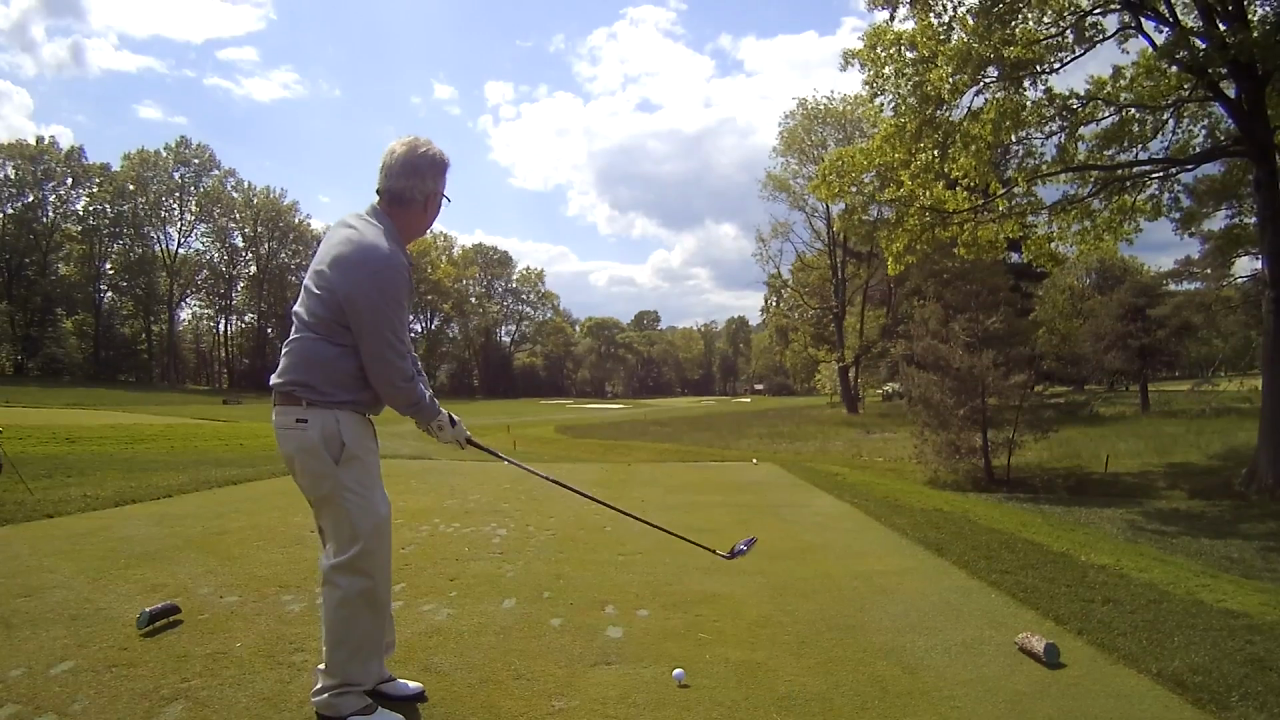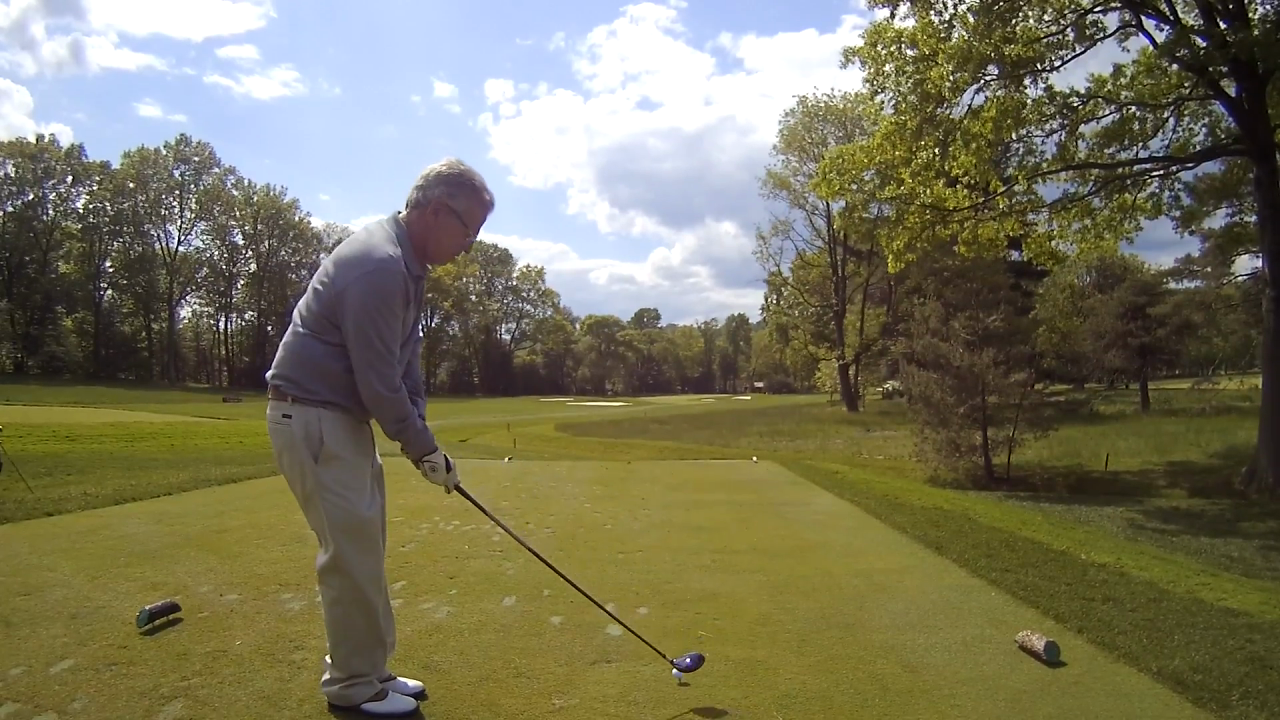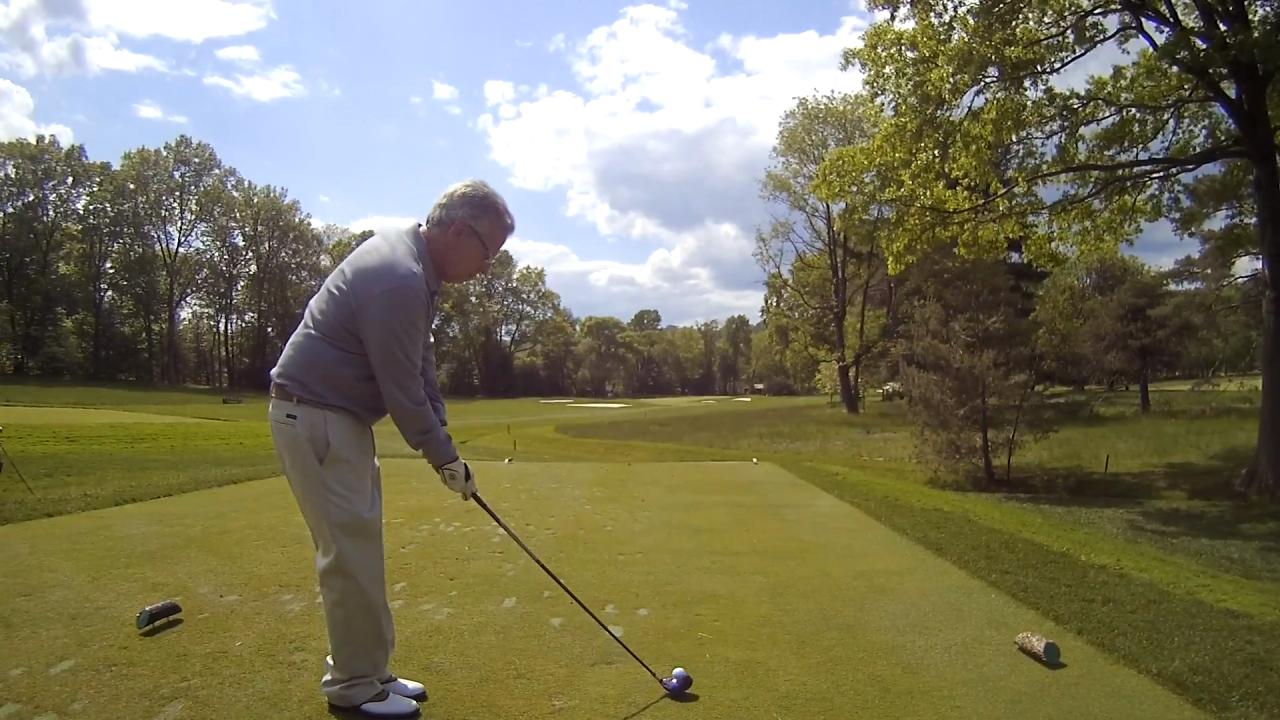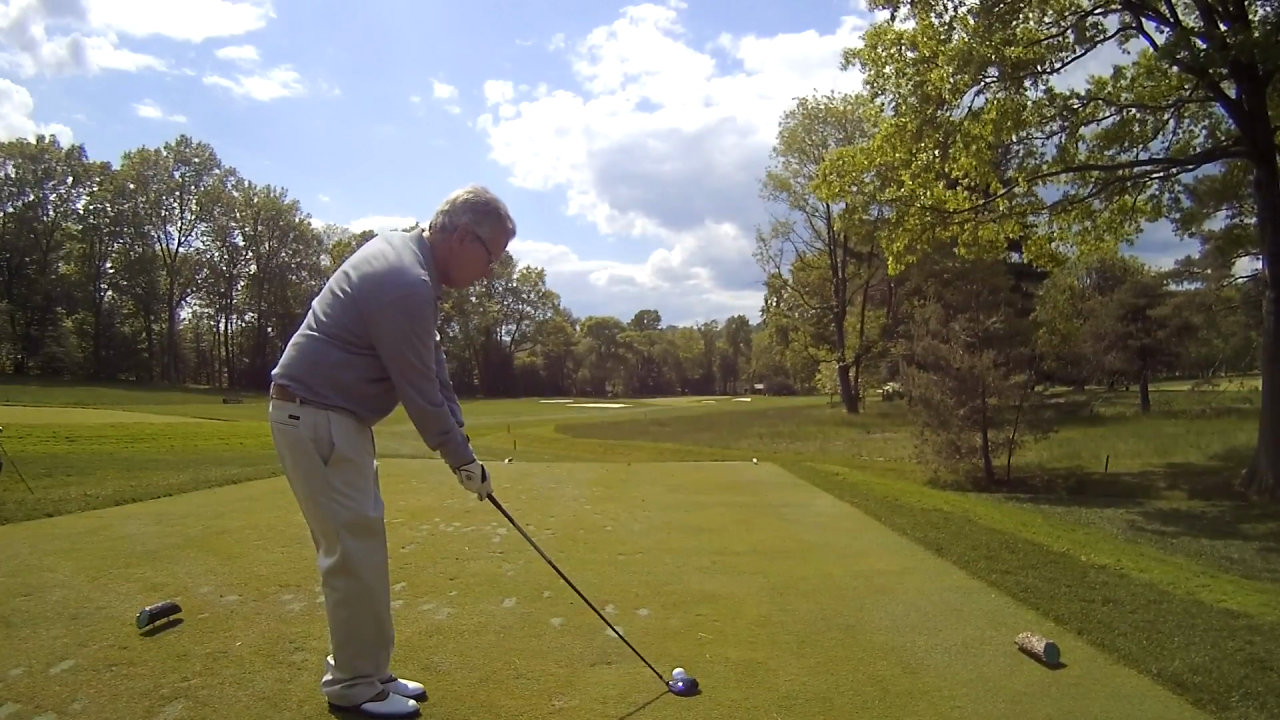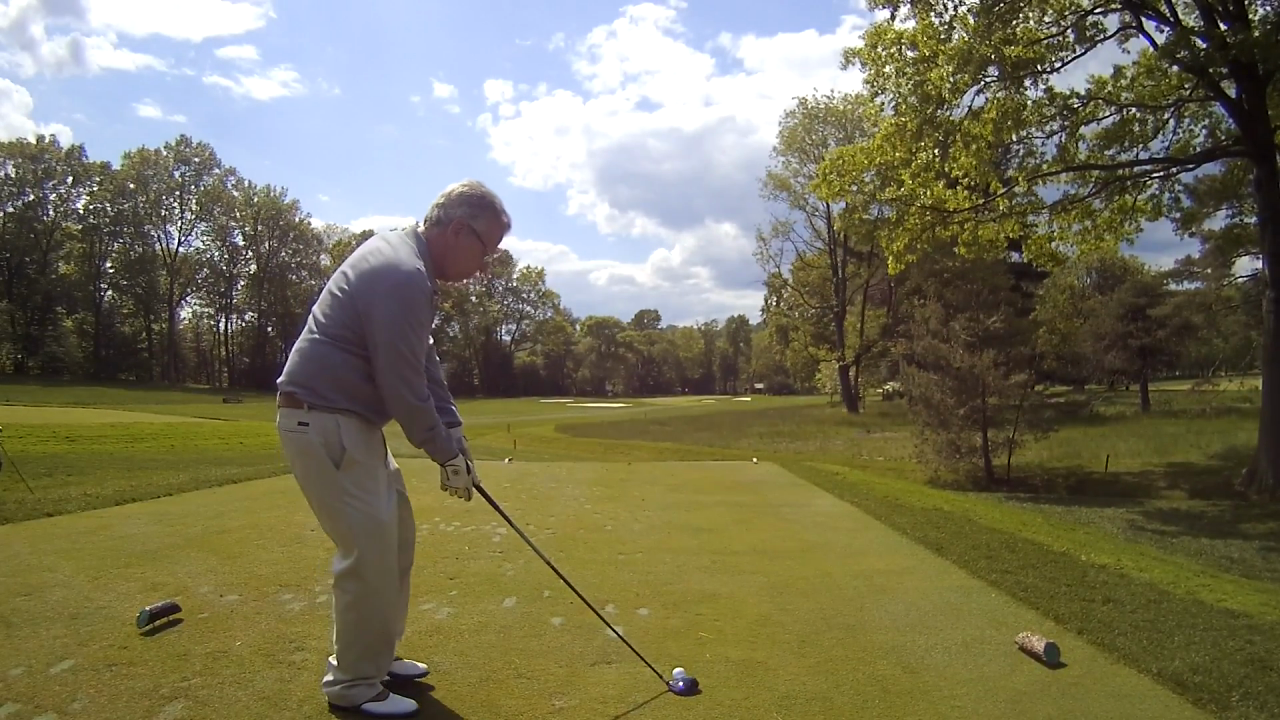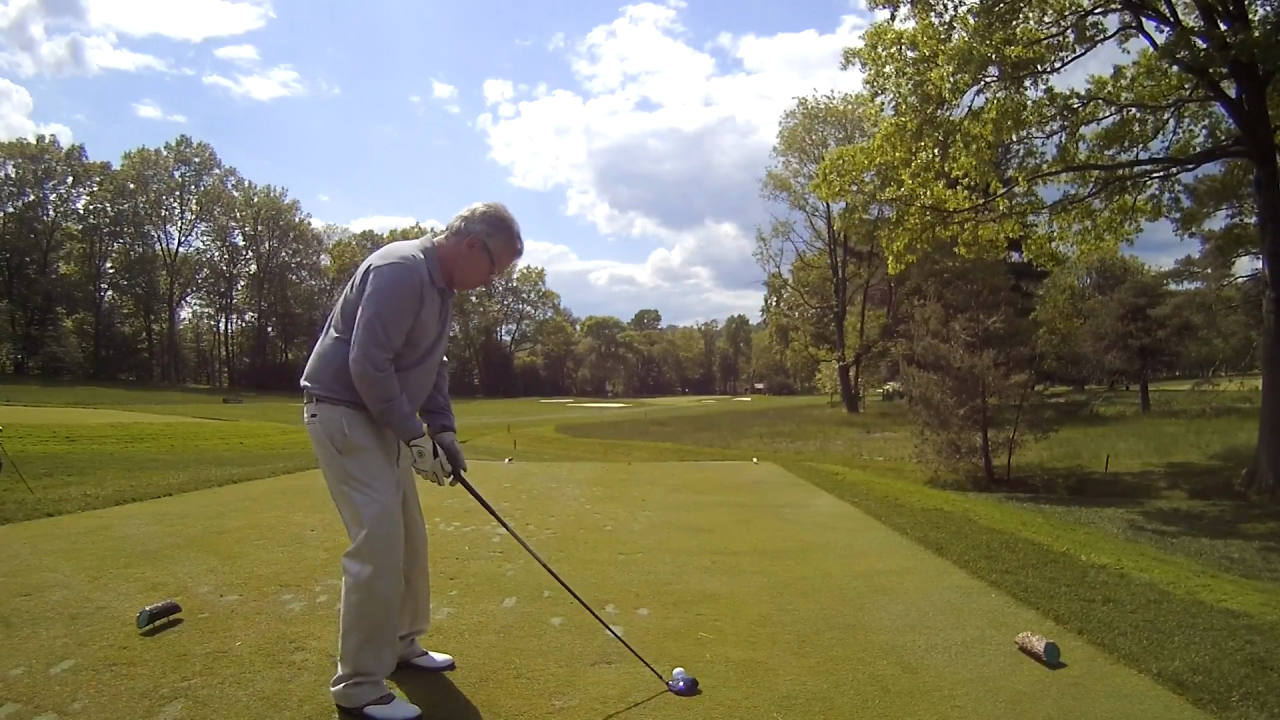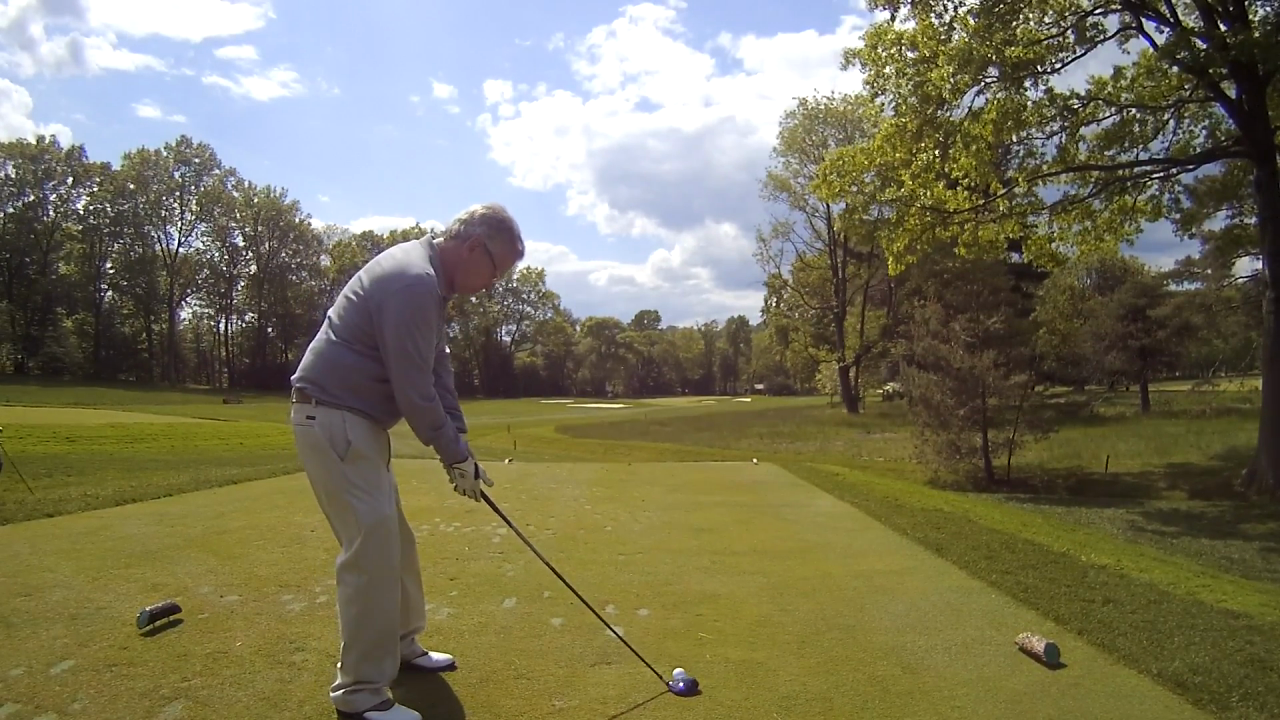
dt=0.7s
person 1, frame 1
left shoulder: (362, 234)
right shoulder: (378, 260)
left elbow: (394, 345)
right elbow: (391, 372)
left wrist: (429, 401)
right wrist: (432, 415)
left hip: (329, 414)
right hip: (323, 419)
left knee: (361, 545)
right knee: (360, 550)
left ankle: (365, 671)
person 1, frame 2
left shoulder: (403, 259)
right shoulder: (379, 267)
left elbow: (406, 356)
right elbow: (379, 380)
left wrist: (421, 433)
right wrist: (422, 448)
left hip: (340, 414)
right hip: (312, 416)
left knee: (362, 544)
right knee: (350, 548)
left ankle: (366, 667)
person 1, frame 3
left shoulder: (412, 259)
right shoulder: (398, 280)
left elbow: (421, 366)
right elbow: (402, 390)
left wrist: (443, 441)
right wrist: (444, 457)
left hip: (337, 414)
right hip: (314, 415)
left knee: (360, 545)
right knee: (351, 550)
left ankle: (365, 670)
person 1, frame 4
left shoulder: (405, 251)
right shoulder: (406, 285)
left elbow: (432, 367)
right elbow: (419, 391)
left wrist: (461, 441)
right wrist: (461, 459)
left hip: (332, 414)
right hip: (316, 417)
left knee: (361, 545)
right knee: (354, 549)
left ankle: (365, 669)
person 1, frame 5
left shoulder: (402, 253)
right shoulder: (403, 277)
left elbow: (422, 362)
right elbow: (405, 390)
left wrist: (453, 431)
right wrist: (448, 456)
left hip: (344, 420)
right hip: (324, 421)
left knee: (394, 532)
right knee: (369, 549)
left ankle: (377, 655)
person 1, frame 6
left shoulder: (438, 284)
right shoulder: (402, 270)
left elbow: (431, 366)
right elbow: (368, 364)
left wrist: (443, 429)
right wrist: (415, 436)
left hip: (378, 420)
right hip: (343, 415)
left knee: (407, 536)
right knee: (378, 541)
left ankle: (400, 643)
person 1, frame 7
left shoulder: (425, 275)
right shoulder: (413, 283)
left elbow: (437, 365)
right elbow: (414, 390)
left wrist: (458, 435)
right wrist: (455, 458)
left hip: (355, 419)
right hip: (333, 418)
left knee: (392, 538)
right knee: (371, 547)
left ankle: (400, 645)
